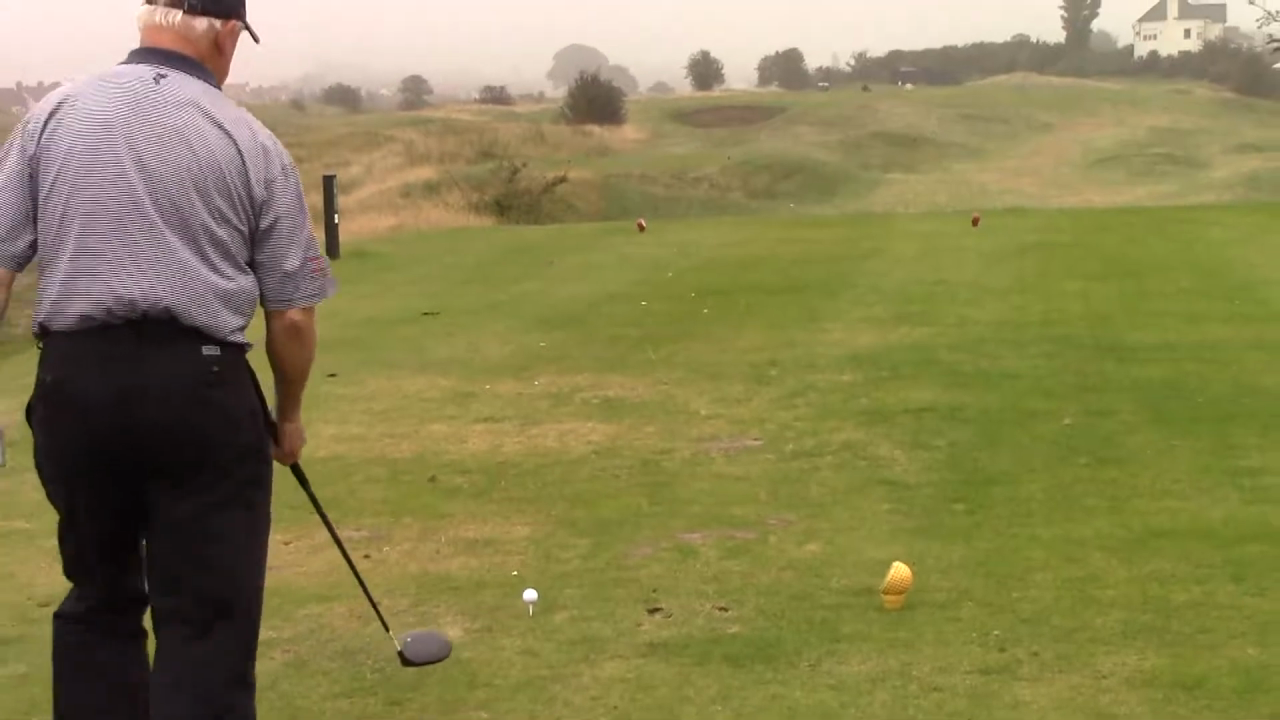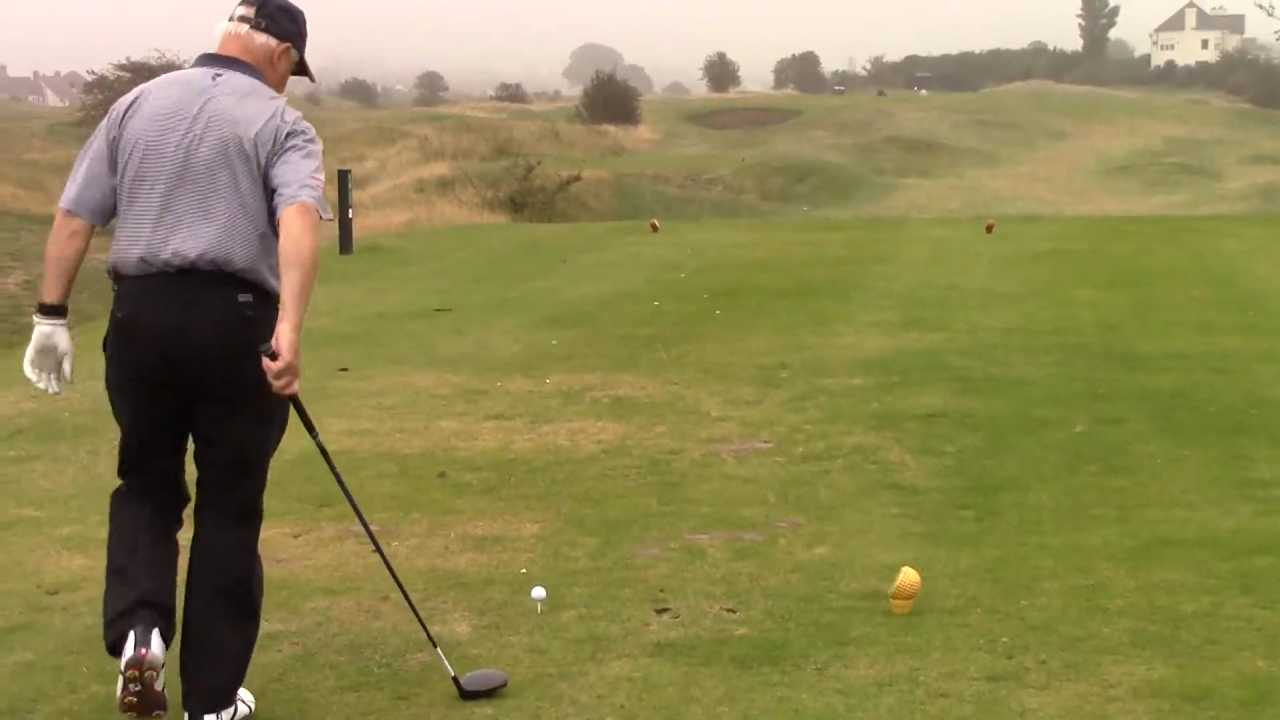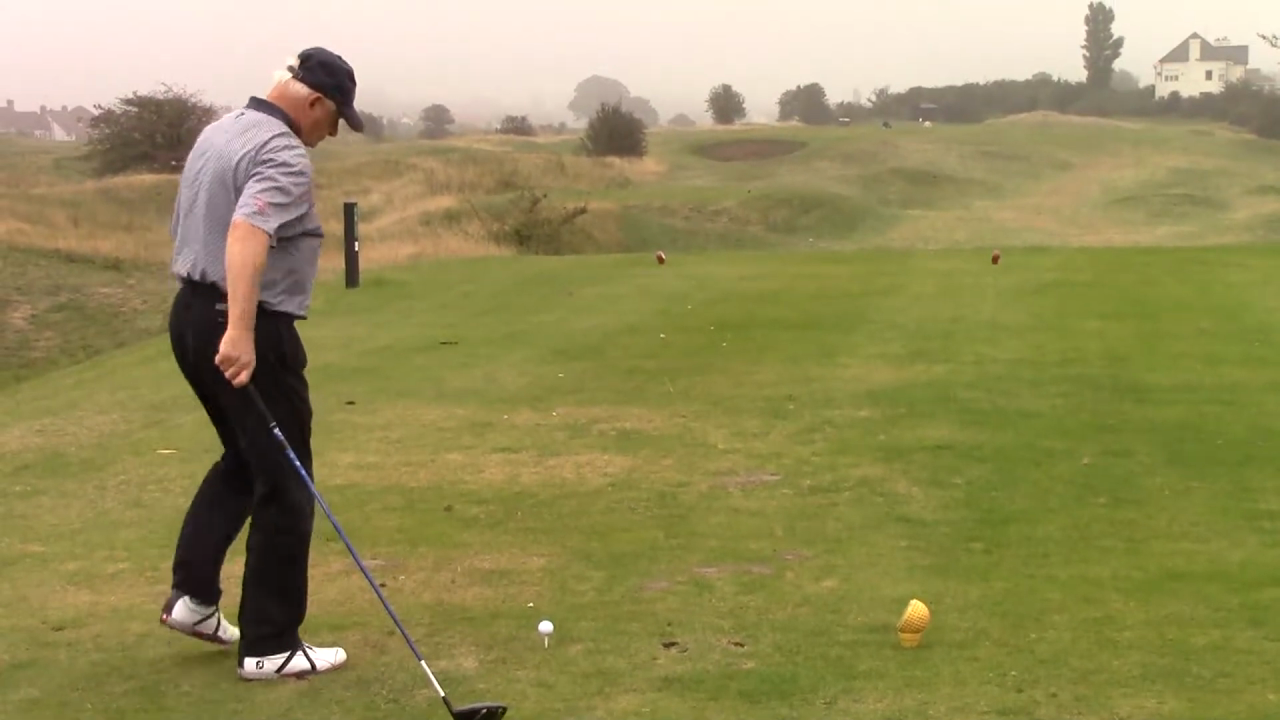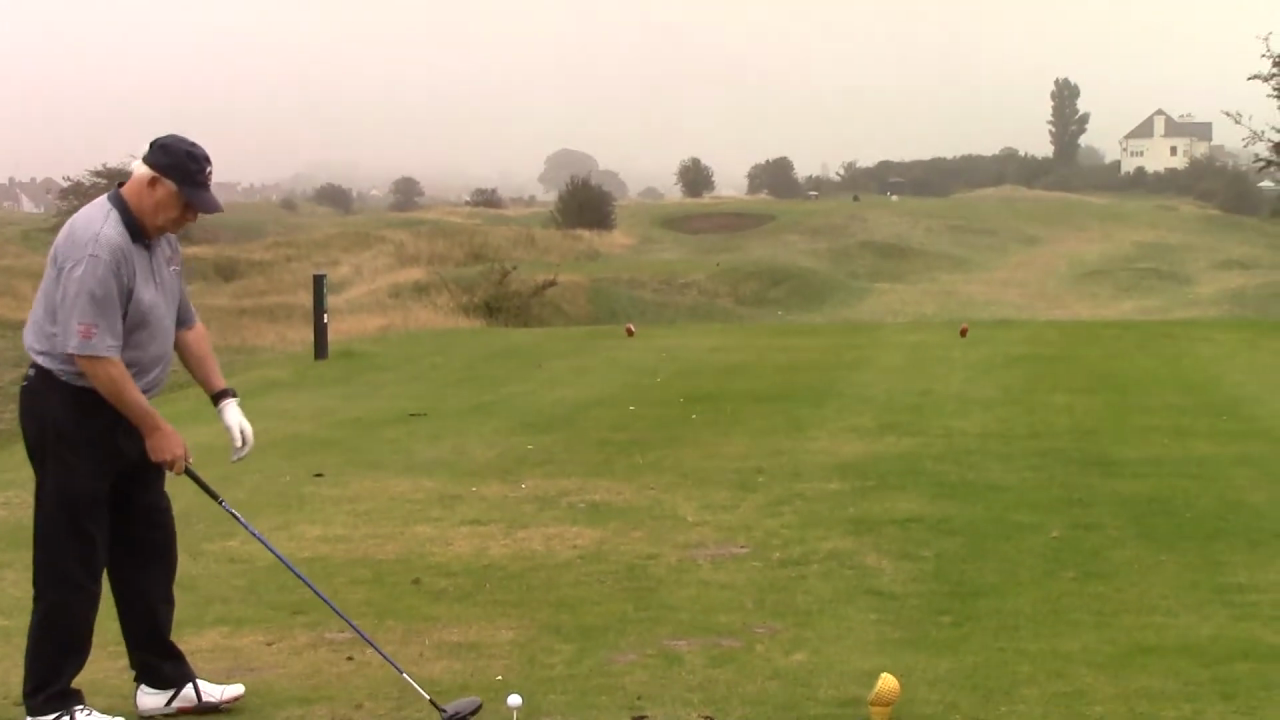
dt=1s
person 1, frame 1
right shoulder: (253, 144)
right elbow: (292, 310)
right wrist: (288, 412)
left hip: (76, 384)
right hip: (202, 389)
left knee: (100, 598)
right knee: (209, 619)
person 1, frame 2
left shoulder: (137, 104)
right shoulder: (282, 123)
left elbow: (74, 216)
right elbow: (299, 216)
left wrist: (50, 317)
right wrist: (289, 328)
left hip: (141, 316)
right hip: (235, 322)
left knee: (147, 488)
right knee: (228, 513)
left ankle: (138, 635)
person 1, frame 3
left shoulder: (225, 131)
right shoulder: (283, 154)
left elbow: (204, 228)
right elbow: (247, 237)
right wrist: (240, 332)
left hip: (195, 313)
right hip: (246, 329)
left knee: (242, 462)
right knee: (283, 483)
left ankle: (193, 593)
right ankle: (269, 645)
person 1, frame 4
left shoulder: (160, 239)
right shoulder: (98, 245)
left elbow: (185, 325)
right elbow: (94, 358)
left wrist: (223, 399)
right wrist: (154, 430)
left hip: (120, 411)
right hip: (68, 413)
left knee: (149, 546)
right knee: (72, 560)
